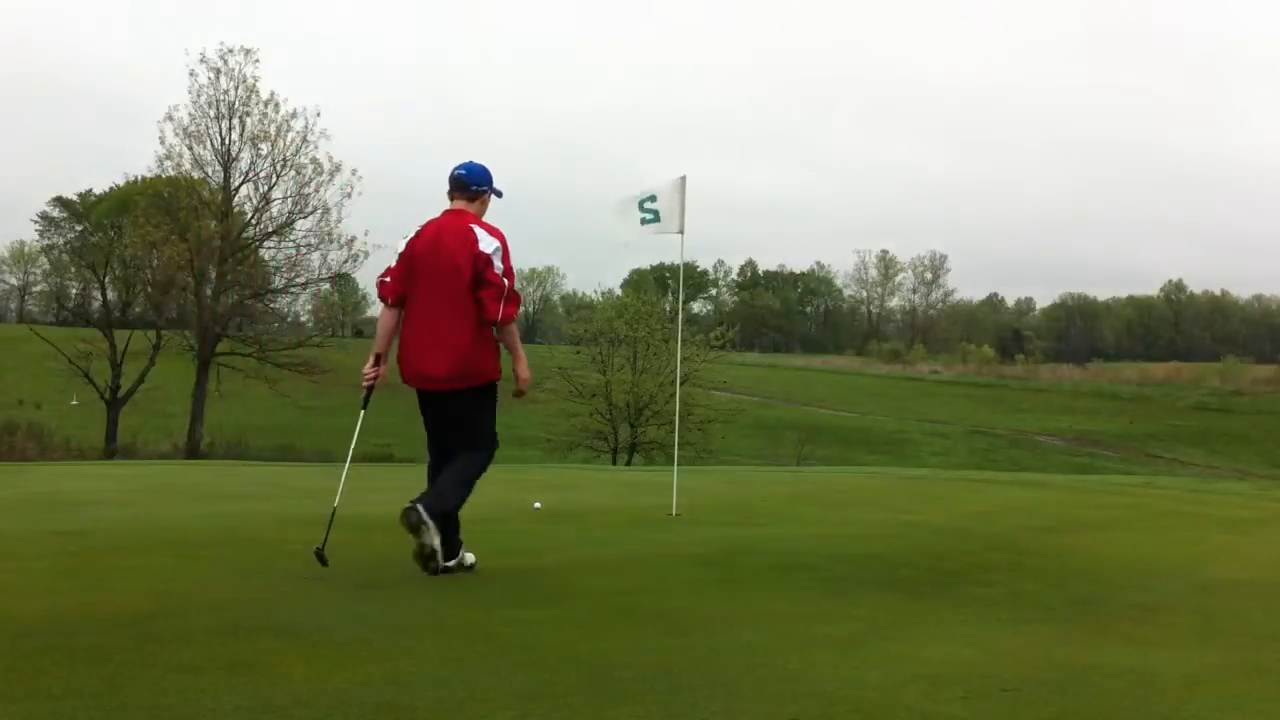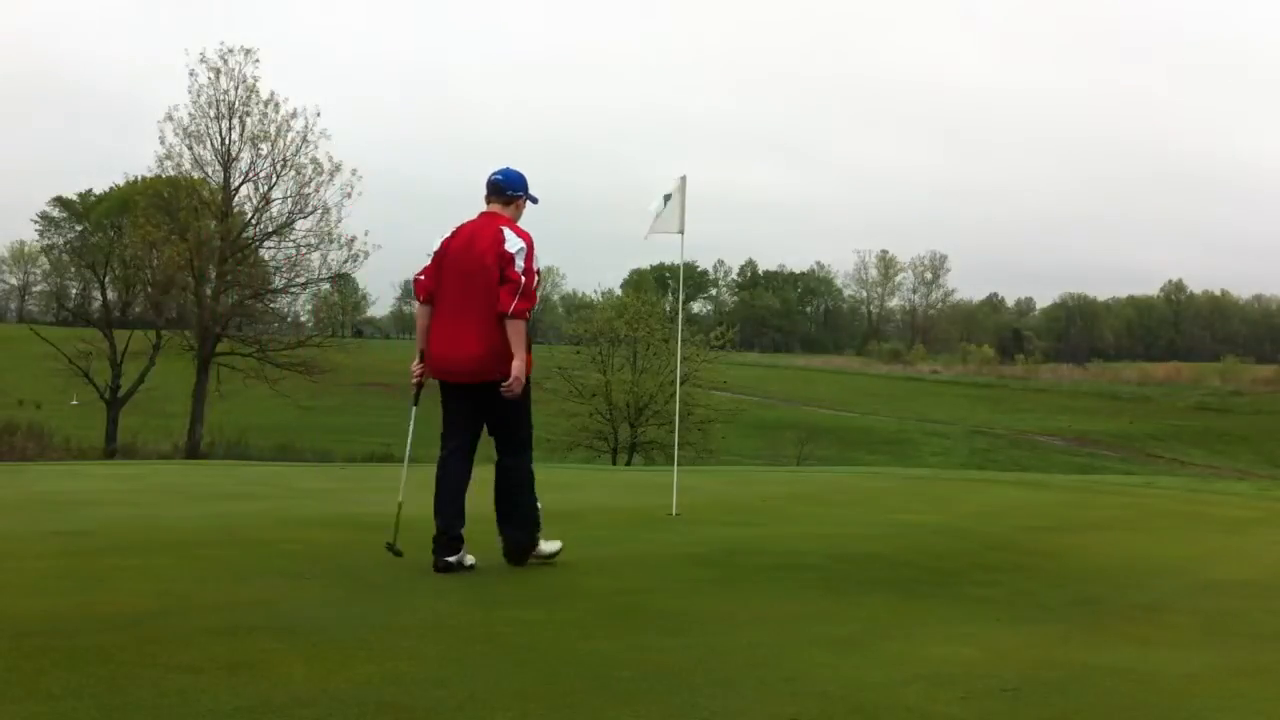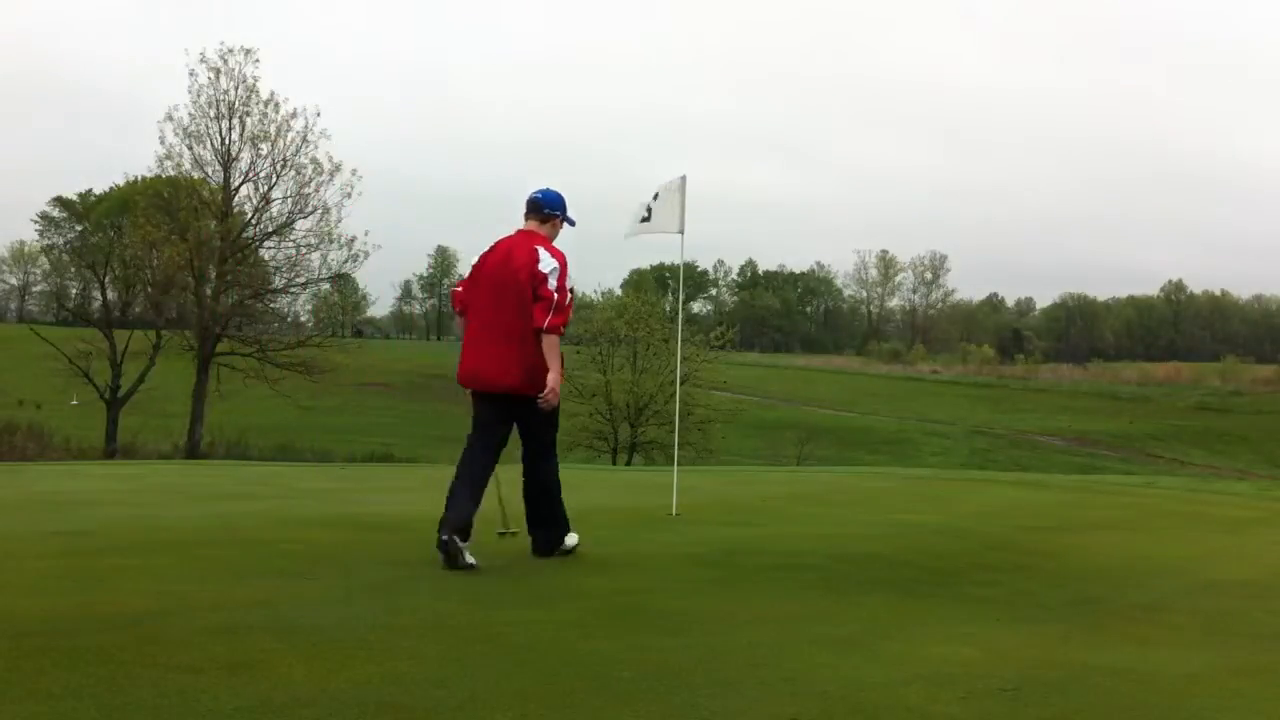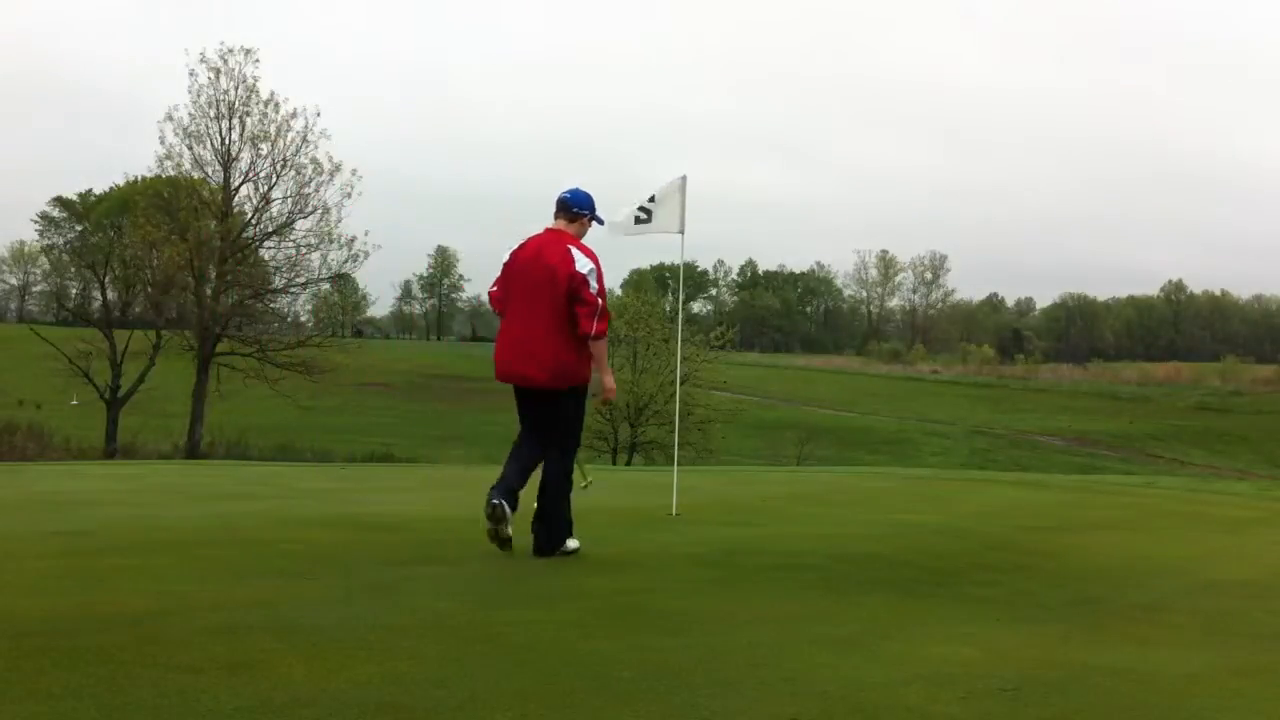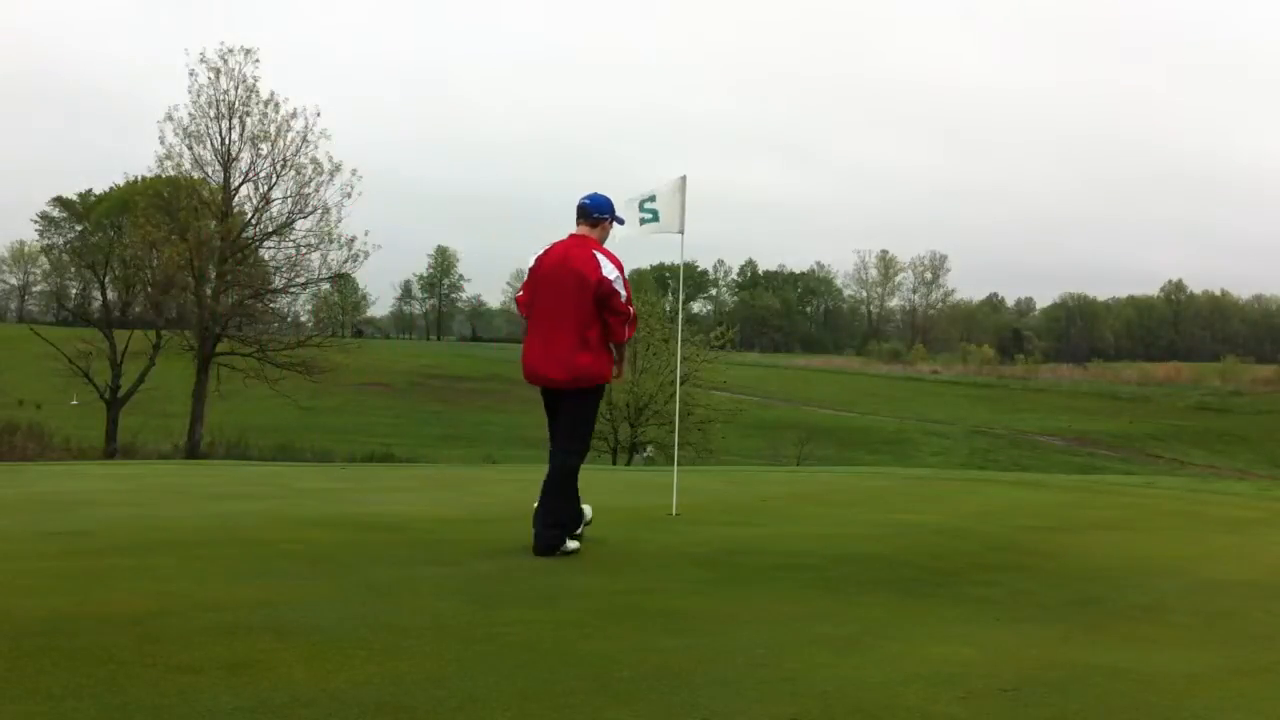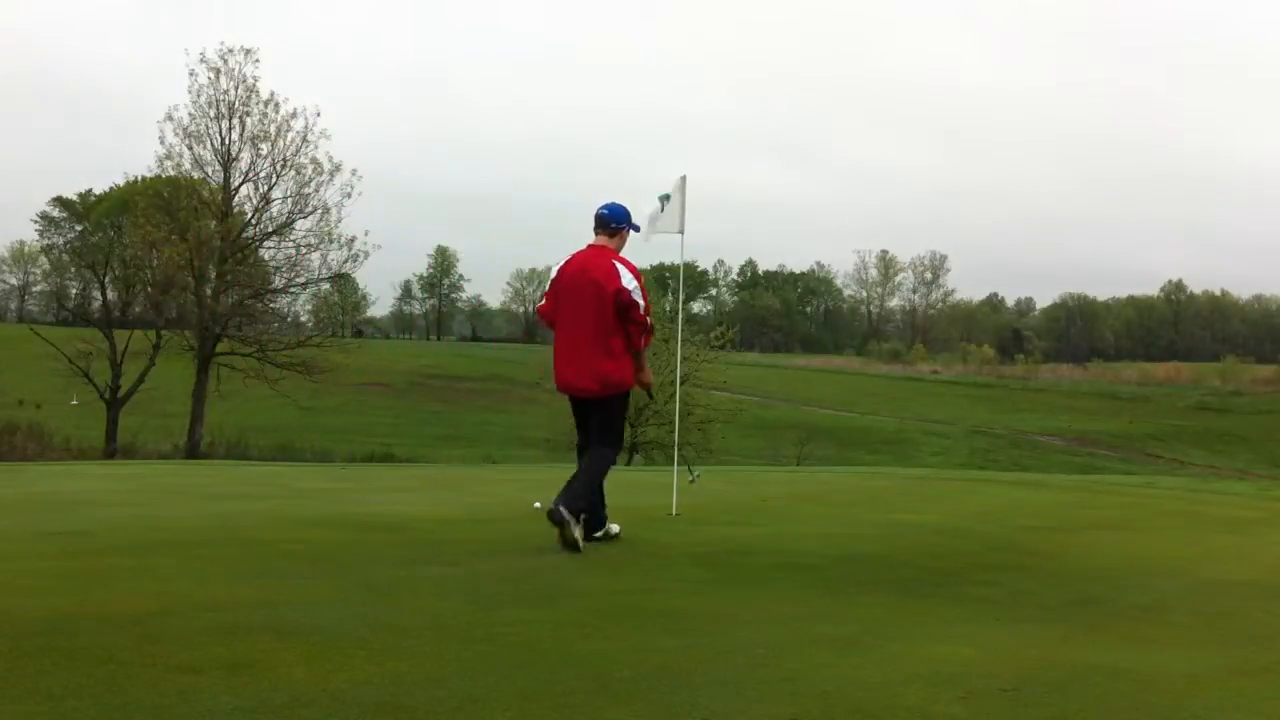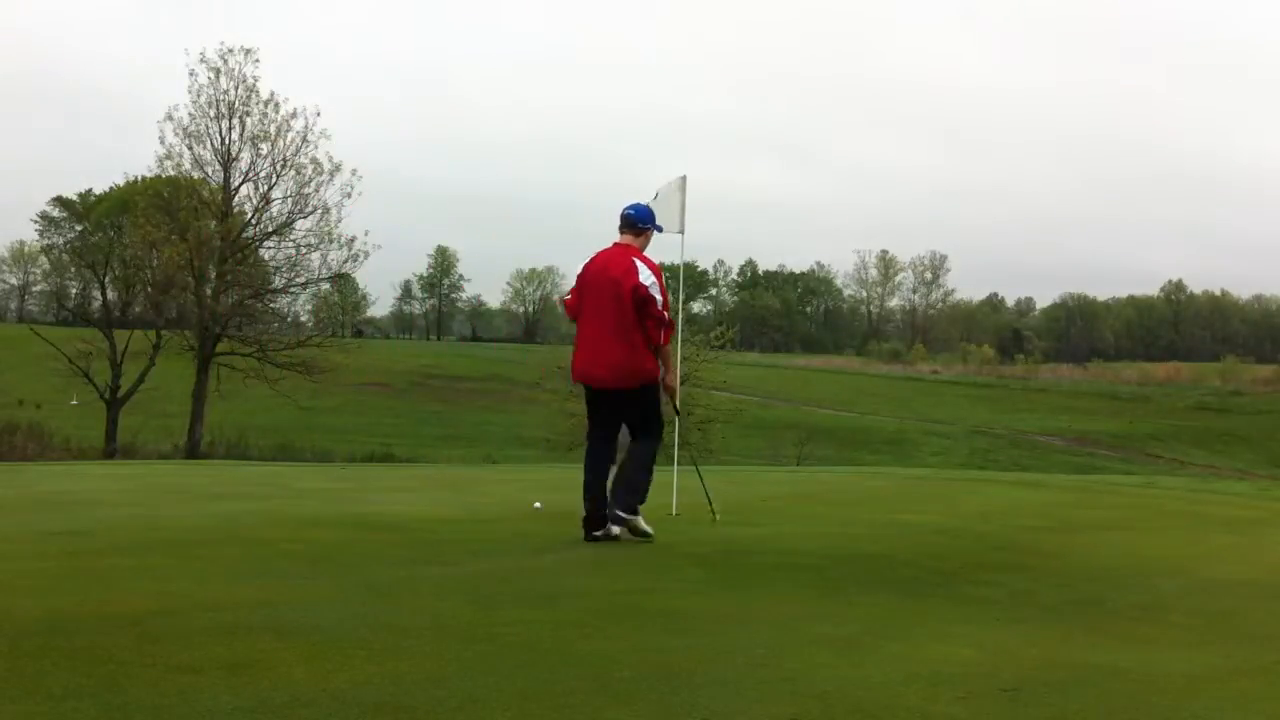
dt=0.2s
person 1, frame 1
left shoulder: (418, 237)
right shoulder: (487, 238)
left elbow: (392, 299)
right elbow: (500, 308)
left wrist: (378, 355)
right wrist: (519, 360)
left hip: (422, 364)
right hip: (470, 366)
left knee: (444, 451)
right knee: (477, 448)
left ankle: (446, 551)
right ankle: (428, 511)
person 1, frame 2
left shoulder: (453, 238)
right shoulder: (515, 239)
left elbow: (426, 297)
right elbow: (515, 304)
left wrist: (424, 353)
right wrist: (520, 358)
left hip: (452, 362)
right hip: (495, 363)
left knee: (455, 449)
right knee: (514, 447)
left ankle: (448, 548)
right ankle: (522, 540)
person 1, frame 3
left shoulder: (490, 253)
right shoulder: (549, 257)
left elbow: (463, 308)
right elbow: (550, 320)
left wrist: (476, 355)
right wrist: (554, 372)
left hip: (482, 371)
right hip: (529, 374)
left knee: (480, 450)
right knee: (540, 454)
left ankle: (453, 528)
right ankle: (549, 536)
person 1, frame 4
left shoulder: (519, 251)
right shoulder: (582, 257)
left elbow: (499, 304)
right elbow: (593, 322)
right wrist: (606, 372)
left hip: (520, 364)
right hip: (563, 368)
left knee: (532, 436)
right knee: (561, 449)
left ankle: (503, 495)
right ankle: (550, 536)
person 1, frame 5
left shoulder: (544, 256)
right shoulder: (605, 263)
left elbow: (525, 306)
right elbow: (620, 322)
right wrist: (620, 360)
left hip: (544, 365)
right hip: (584, 368)
left knee: (562, 440)
right knee: (571, 447)
left ankle: (569, 514)
right ankle: (549, 535)
person 1, frame 6
left shoulder: (564, 266)
right shoulder: (623, 272)
left elbow: (547, 315)
right elbow: (638, 329)
right wrist: (642, 368)
left hip: (571, 372)
right hip: (609, 374)
left knee: (589, 443)
right knee: (604, 447)
left ankle: (594, 521)
right ankle: (568, 506)
person 1, frame 7
left shoulder: (590, 264)
right shoulder: (645, 269)
left elbow: (573, 310)
right elbow: (659, 325)
right wrist: (668, 370)
left hip: (592, 368)
right hip: (632, 369)
left knee: (599, 441)
right knee: (647, 435)
left ankle: (596, 522)
right ankle: (624, 505)
